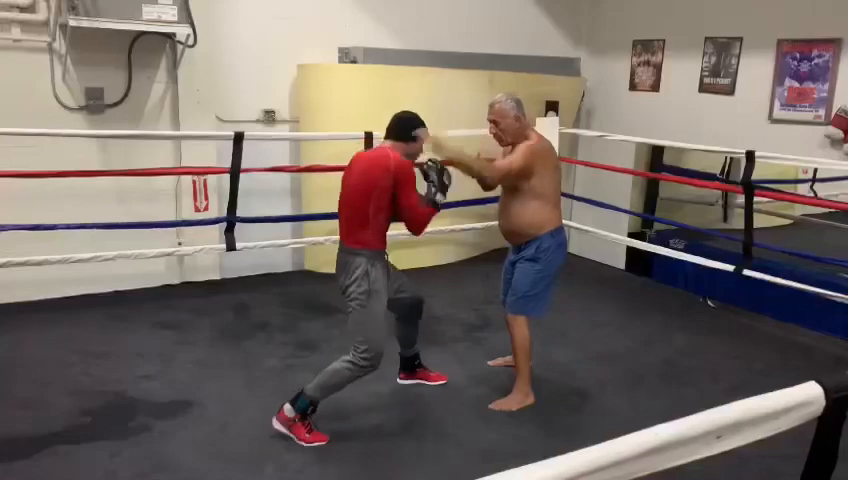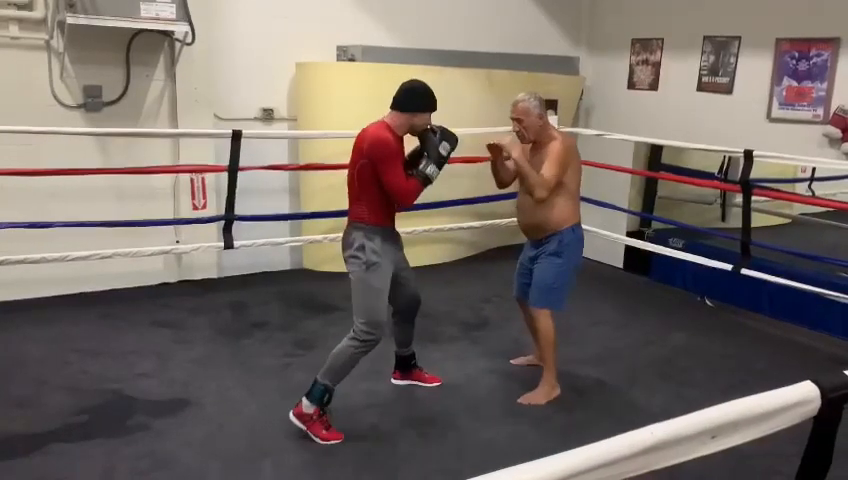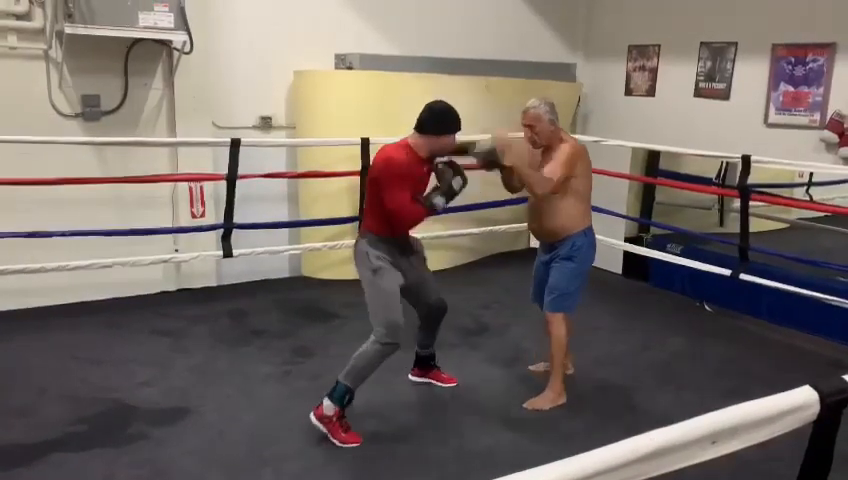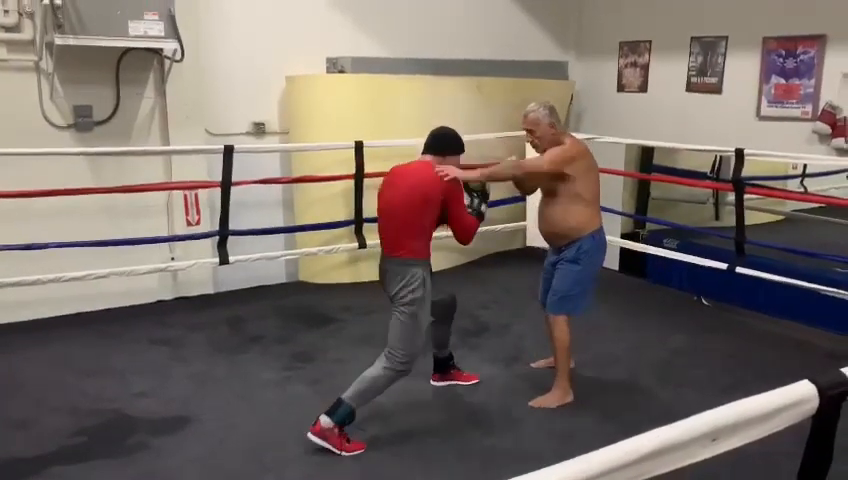
dt=1s
person 1, frame 1
left shoulder: (359, 160)
right shoulder: (400, 165)
right elbow: (416, 224)
left wrist: (403, 200)
right wrist: (437, 190)
left hip: (365, 257)
right hip: (363, 264)
left knee: (412, 303)
right knee: (367, 356)
left ankle: (410, 368)
right ankle: (294, 412)
person 1, frame 2
left shoulder: (389, 136)
right shoulder: (379, 140)
left elbow: (397, 175)
right elbow: (404, 196)
left wrist: (423, 152)
right wrist: (433, 160)
left hip: (386, 237)
right hip: (367, 241)
left knee: (409, 301)
right knee: (368, 331)
left ankle: (405, 368)
right ankle: (309, 407)
person 1, frame 3
left shoulder: (421, 156)
right shoulder: (393, 159)
right elbow: (402, 219)
right wrist: (443, 192)
left hip: (404, 247)
right hip: (378, 250)
left knee: (434, 305)
right knee: (388, 336)
left ankle: (424, 366)
right ankle: (330, 409)
person 1, frame 4
left shoulder: (394, 174)
right shoulder: (446, 183)
right elbow: (465, 235)
right wrist: (478, 202)
left hip: (390, 264)
right hip: (411, 270)
left knee: (445, 304)
right knee: (398, 361)
left ankle: (444, 369)
right ankle: (329, 423)
person 2, frame 1
left shoulder: (534, 147)
right shoulder: (512, 147)
left elbow: (491, 172)
right elbow: (490, 182)
left wrist: (447, 151)
right wrist: (472, 162)
left hip: (543, 245)
right hip: (522, 243)
left knee: (517, 314)
right knee: (510, 304)
left ankle: (522, 391)
right ankle: (518, 356)
person 2, frame 2
left shoulder: (559, 146)
right shoulder: (528, 145)
left elbow: (541, 191)
right elbow: (504, 182)
left wrist: (517, 157)
right wrist: (498, 158)
left hip: (561, 240)
right hip: (536, 239)
left knee: (541, 307)
right knee: (524, 298)
left ankle: (549, 384)
right ankle: (541, 353)
person 2, frame 3
left shoulder: (569, 150)
right shoulder: (536, 148)
left elbow: (541, 187)
right elbow: (514, 187)
left wrist: (514, 158)
right wrist: (504, 164)
left hip: (574, 245)
right hip: (549, 244)
left knee: (554, 313)
right knee: (550, 306)
left ankle: (555, 390)
right ankle: (562, 361)
person 2, frame 4
left shoulder: (570, 152)
right shoulder: (550, 154)
left elbow: (521, 168)
right elbow: (528, 187)
left wrist: (468, 174)
right wrist: (516, 172)
left hip: (584, 246)
right hip: (562, 246)
left knee: (557, 314)
right knee: (549, 305)
left ankle: (562, 389)
right ankle: (562, 357)
